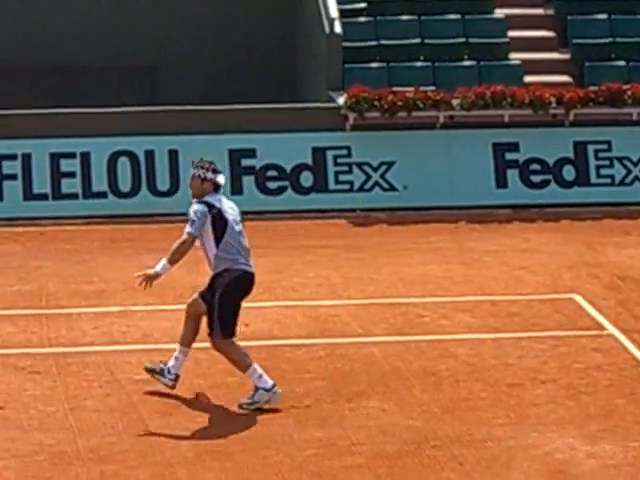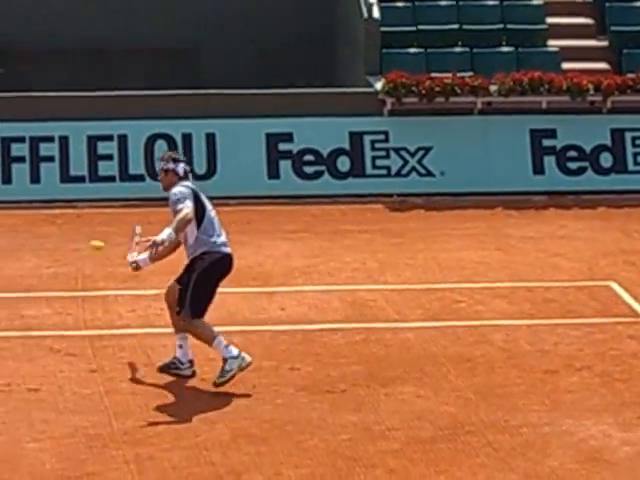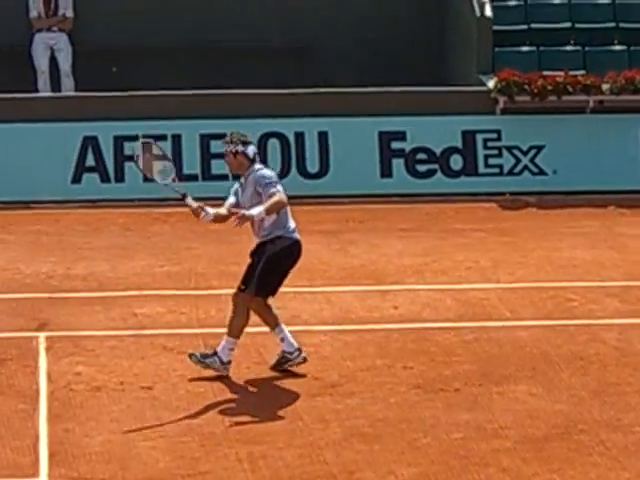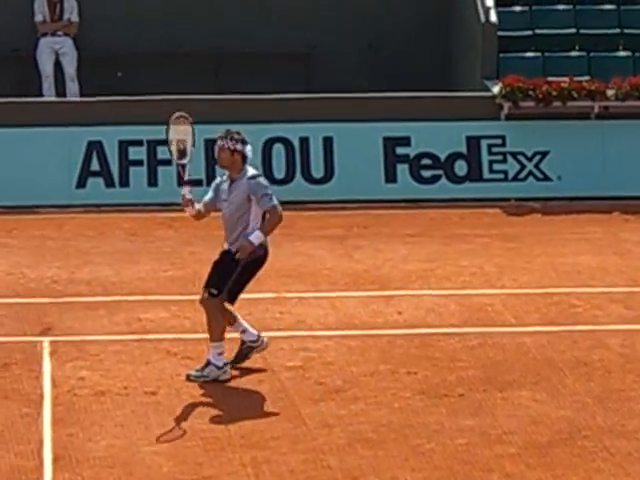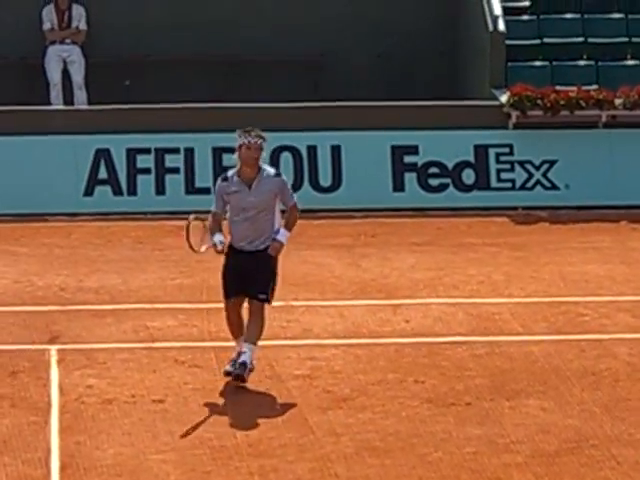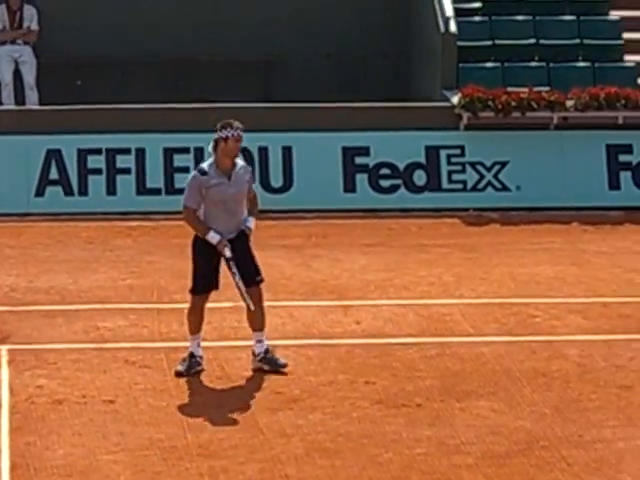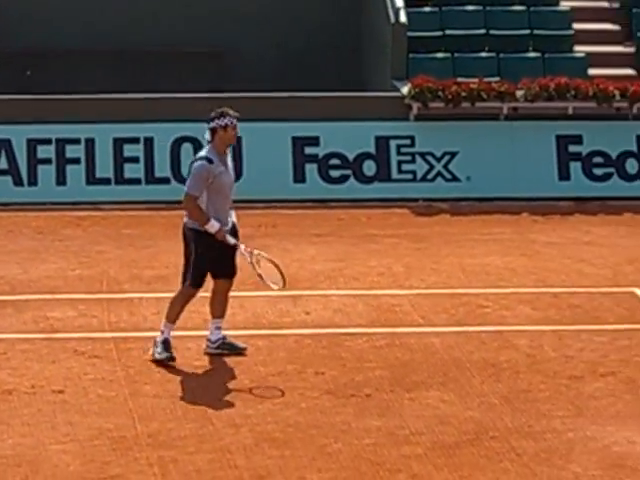
dt=0.3s
person 1, frame 1
left shoulder: (202, 207)
right shoulder: (228, 206)
left elbow: (186, 241)
left wrist: (160, 269)
left hip: (230, 277)
right hip: (239, 274)
left knee: (221, 340)
right knee: (194, 310)
left ankle: (265, 388)
right ankle: (171, 371)
person 1, frame 2
left shoulder: (179, 192)
right shoulder: (186, 193)
left elbow: (186, 216)
right elbow: (174, 245)
left wrist: (162, 237)
right wrist: (144, 259)
left hip: (211, 258)
right hip: (212, 258)
left knee: (185, 318)
right knee: (172, 296)
left ankle: (233, 356)
right ankle: (183, 360)
person 1, frame 3
left shoulder: (262, 175)
right shoulder: (241, 185)
left elbow: (281, 201)
right elbow: (225, 213)
left wrist: (254, 213)
right wrist: (205, 212)
left hip: (281, 244)
right hip: (275, 245)
left knee: (242, 299)
right knee: (255, 300)
left ankle: (223, 358)
right ankle: (291, 350)
person 1, frame 4
left shoulder: (254, 182)
right shoulder: (221, 182)
left elbow: (276, 214)
right elbow: (204, 209)
left wrist: (253, 240)
right wrist: (190, 206)
left hip: (248, 253)
right hip: (231, 251)
left knee: (213, 302)
right knee: (208, 301)
left ankle: (217, 364)
right ankle: (251, 338)
person 1, frame 5
left shoulder: (276, 179)
right shoulder: (225, 183)
left elbow: (293, 210)
right elbow: (217, 216)
left wrist: (281, 239)
right wrist: (217, 237)
left hip: (264, 251)
right hip: (236, 250)
left knee: (256, 307)
right knee: (232, 306)
left ankle: (245, 362)
right ankle: (242, 354)
person 1, frame 6
left shoulder: (244, 169)
right shoulder: (201, 176)
left elbow: (252, 198)
right elbow: (189, 214)
left wrist: (250, 223)
right wrist: (216, 238)
left hip: (237, 239)
right hip: (207, 242)
left knee: (256, 292)
right knee: (198, 299)
left ankle: (260, 352)
right ankle: (194, 355)
person 1, frame 7
left shoulder: (226, 157)
right shoulder: (203, 164)
right elbow: (189, 203)
left wrist: (231, 220)
right wrist: (215, 227)
left hip: (221, 232)
right hip: (200, 233)
left knee: (224, 284)
right knee: (190, 289)
left ankle: (215, 338)
right ankle: (164, 339)
